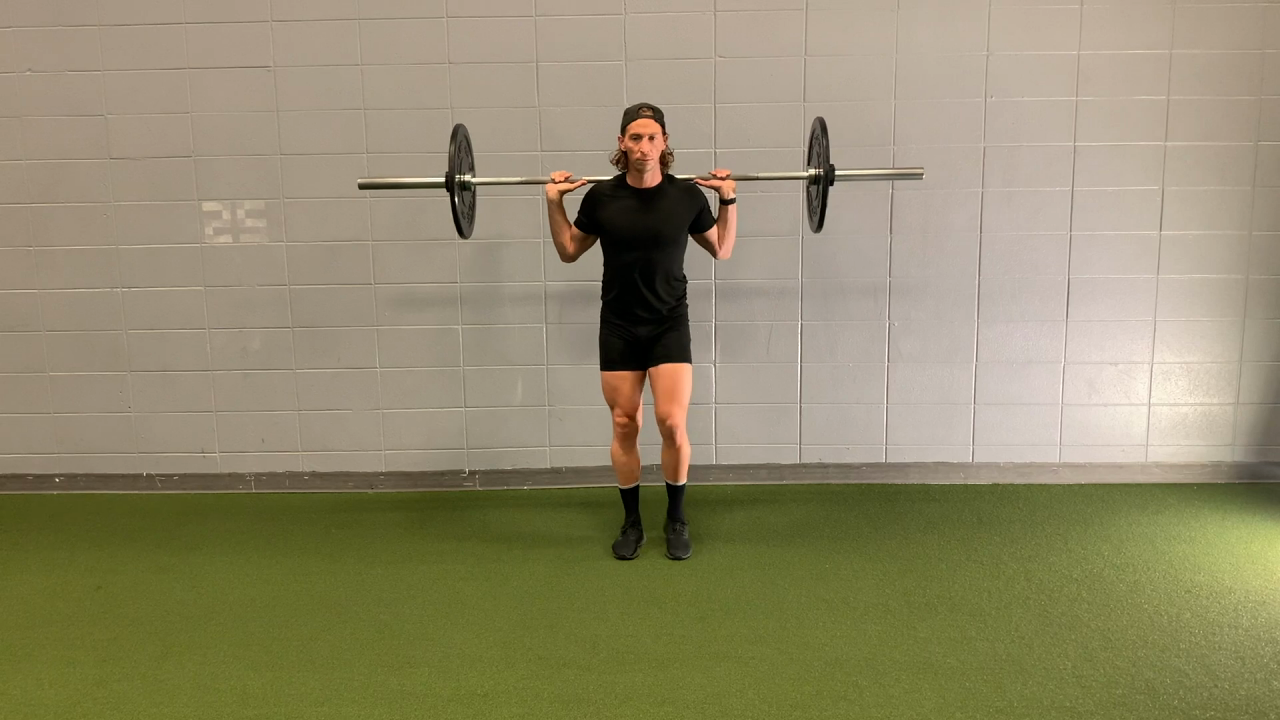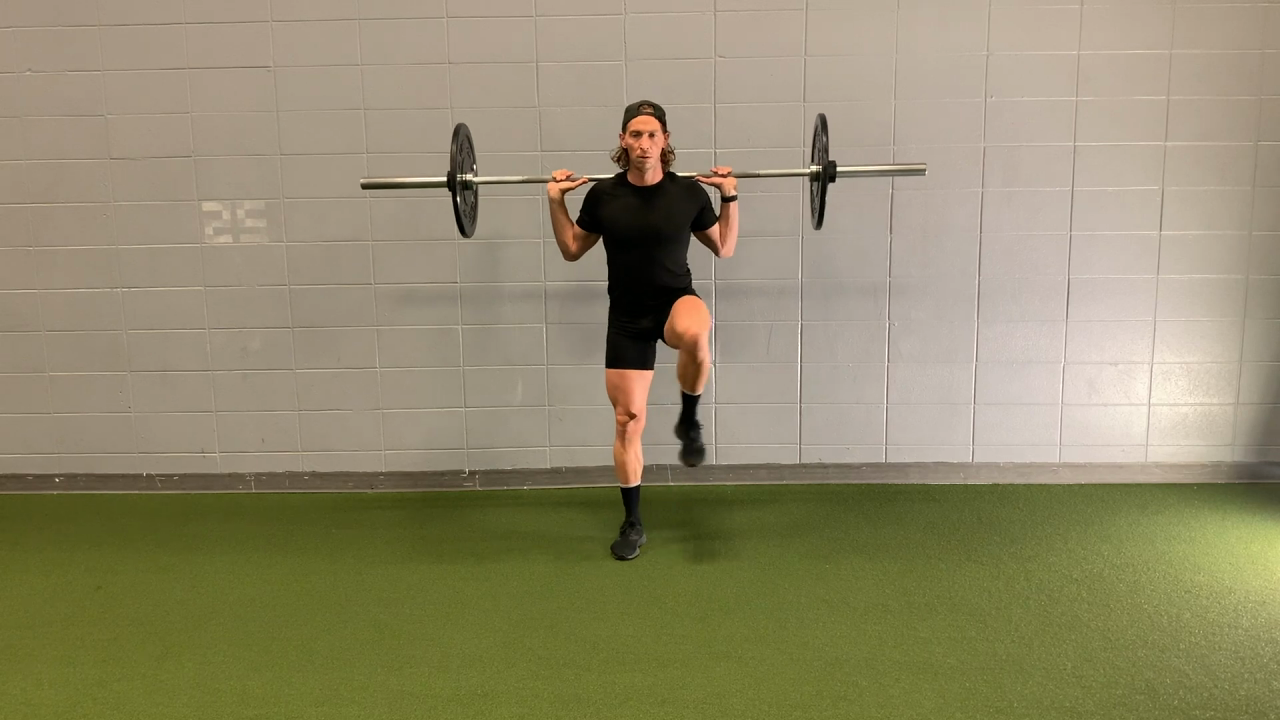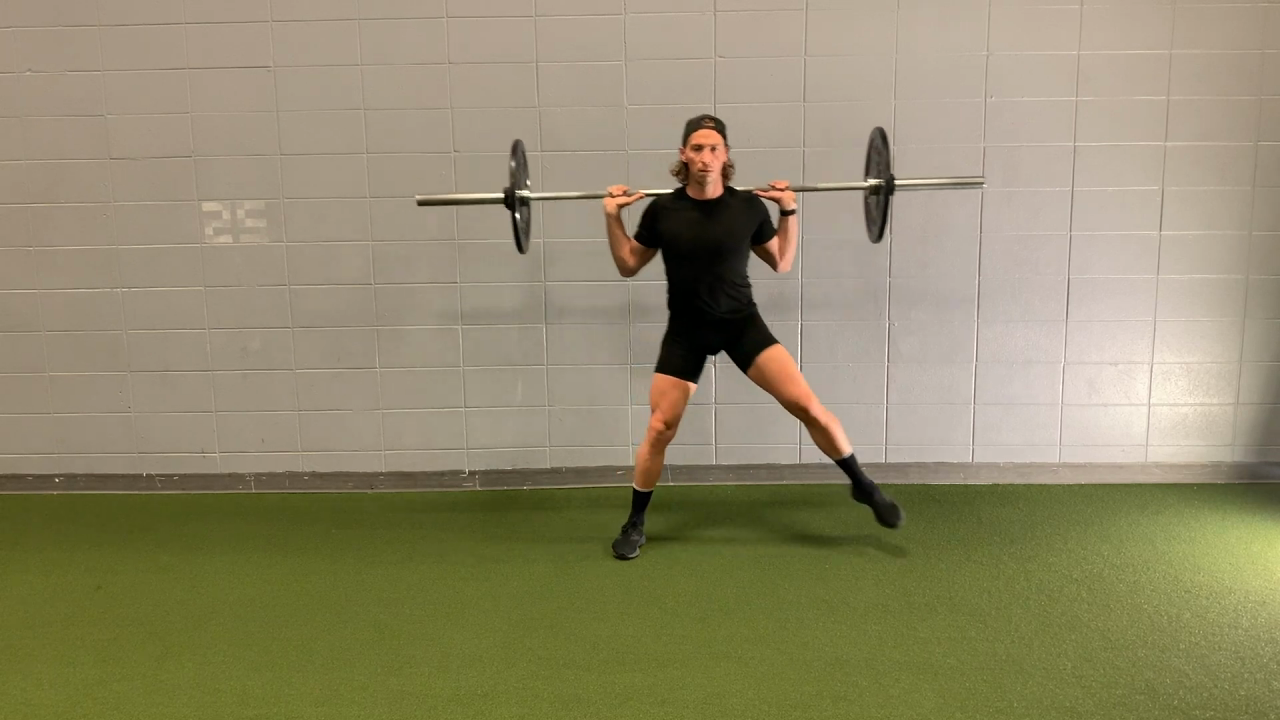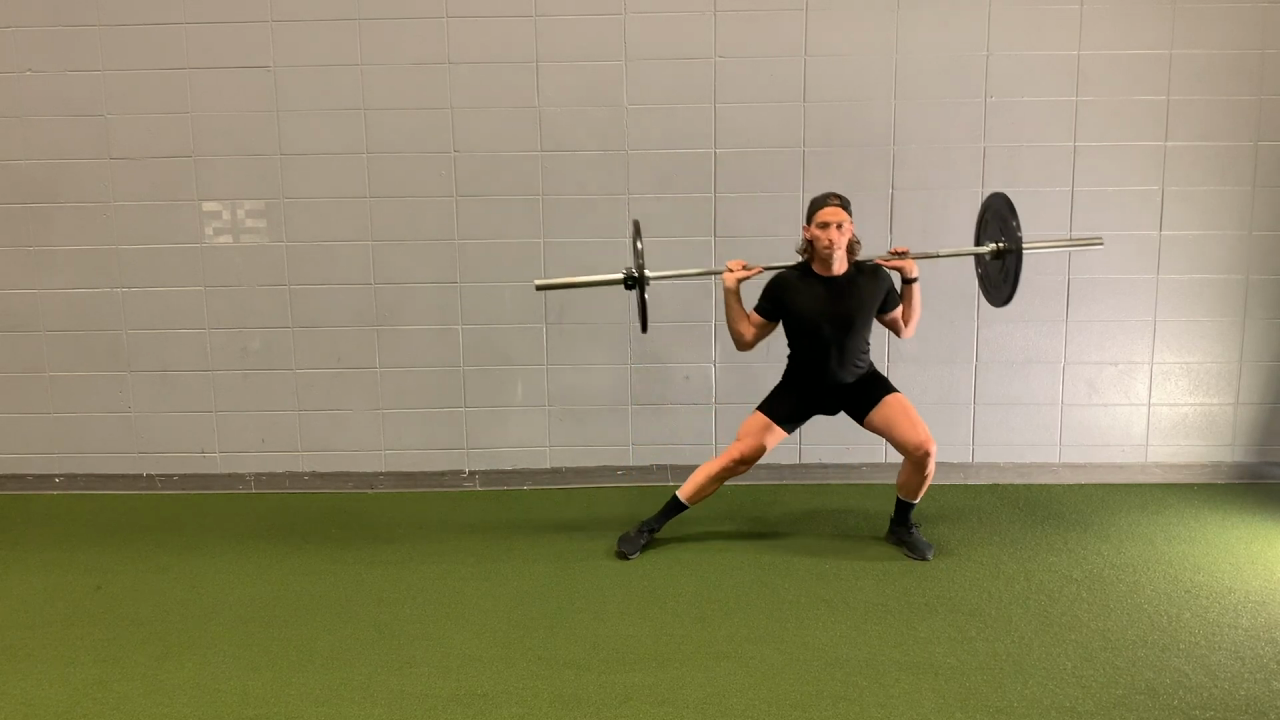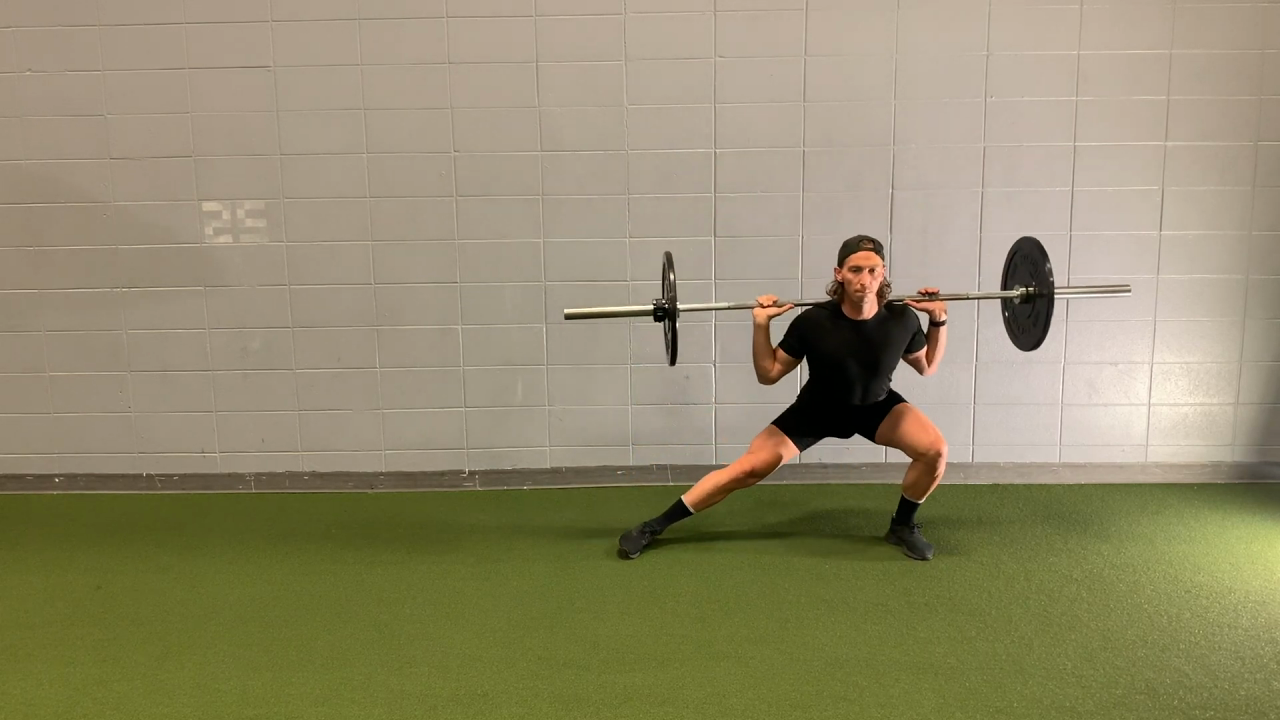
dt=0.5s
person 1, frame 1
left shoulder: (687, 195)
right shoulder: (601, 197)
left elbow: (721, 250)
right elbow: (569, 251)
left wrist: (727, 200)
right wrist: (554, 202)
left hip: (668, 321)
right hip: (618, 325)
left knee: (672, 424)
right knee: (623, 424)
left ankle: (676, 518)
right ankle: (632, 522)
person 1, frame 2
left shoulder: (688, 192)
right shoulder: (602, 195)
left elbow: (724, 248)
right elbow: (572, 249)
left wrist: (729, 197)
right wrist: (556, 201)
left hip: (676, 300)
right hip: (627, 316)
left knee: (697, 336)
right knee: (627, 421)
left ankle: (689, 422)
right ankle: (632, 524)
person 1, frame 3
left shoulder: (747, 206)
right shoulder: (662, 209)
left elbow: (781, 262)
right elbow: (628, 266)
left wrist: (788, 211)
right wrist: (612, 217)
left hip: (740, 322)
right hip: (686, 331)
left knee: (805, 404)
right knee: (660, 427)
left ankle: (863, 487)
right ankle: (634, 523)
person 1, frame 4
left shoulder: (874, 279)
right shoulder: (787, 284)
left elbow: (904, 329)
right elbow: (745, 339)
left wrist: (910, 280)
right wrist: (731, 290)
left hip: (860, 383)
right hip: (800, 387)
left knee: (923, 448)
right knee: (736, 457)
left ankle: (901, 526)
right ankle: (650, 526)
person 1, frame 5
left shoulder: (901, 320)
right shoulder: (814, 321)
left elbow: (926, 366)
right elbow: (769, 374)
left wrist: (939, 321)
right wrist: (761, 326)
left hip: (875, 406)
right hip: (815, 410)
left knee: (934, 450)
right knee: (746, 469)
left ankle: (902, 526)
right ankle: (654, 526)
